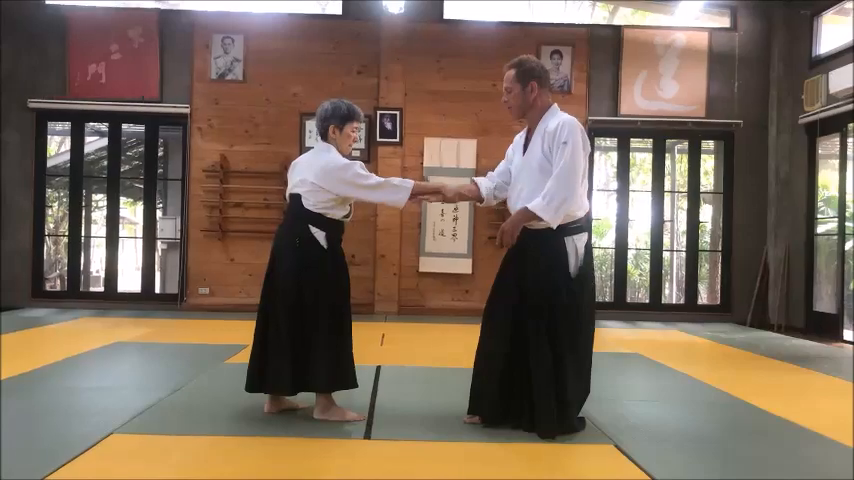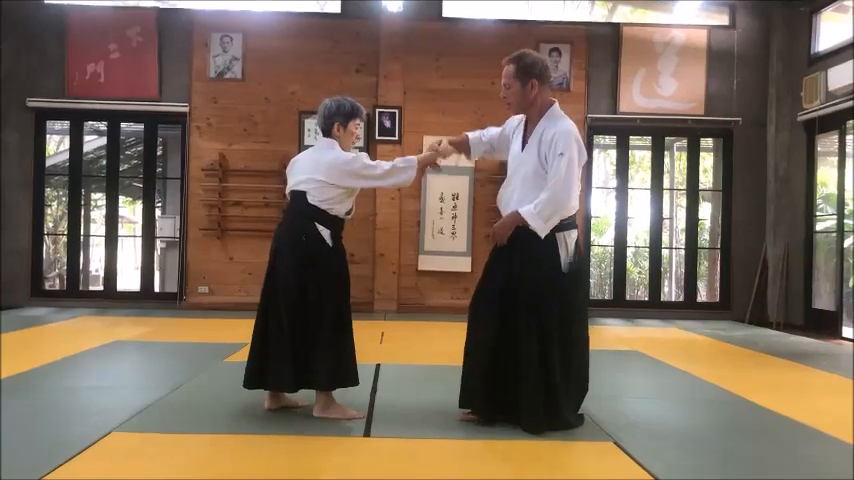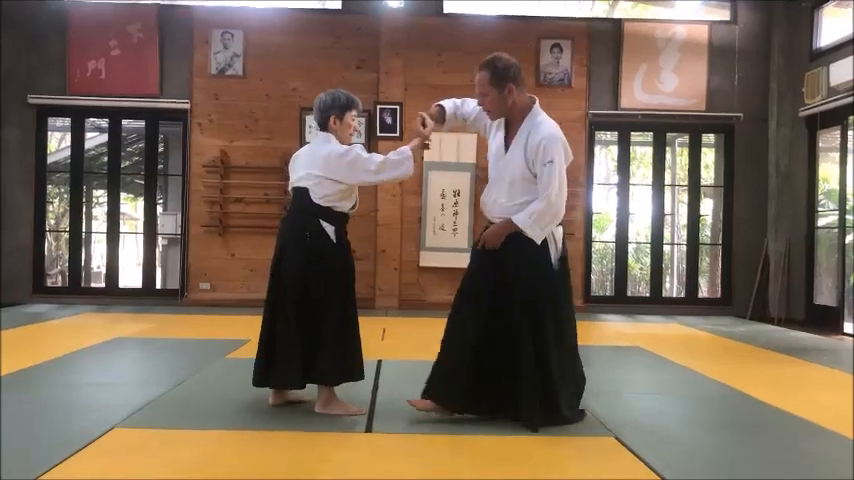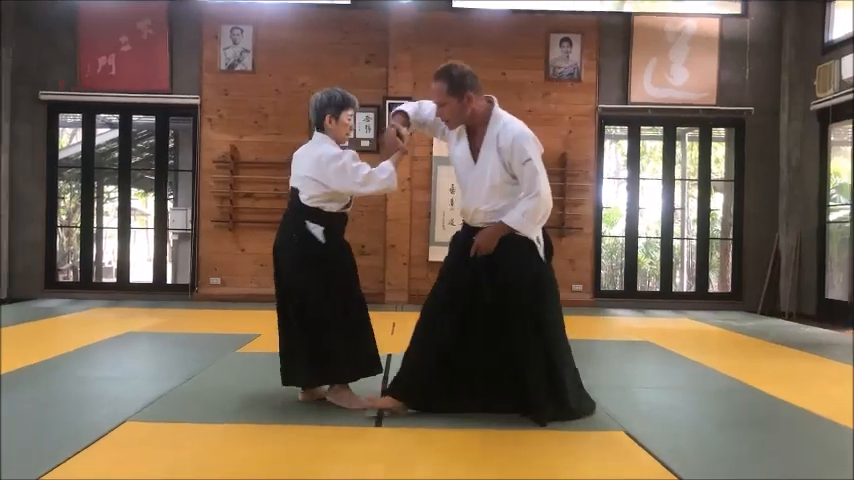
dt=0.2s
person 1, frame 1
left shoulder: (565, 128)
right shoulder: (522, 139)
left elbow: (562, 193)
right elbow: (495, 184)
left wrist: (518, 219)
right wrist: (453, 193)
left hip: (560, 247)
right hip: (529, 244)
left knee: (555, 335)
right knee: (504, 324)
left ankle: (557, 416)
right ankle: (498, 407)
person 1, frame 2
left shoulder: (562, 132)
right shoulder: (520, 125)
left elbow: (558, 197)
right elbow: (485, 140)
left wrist: (511, 220)
right wrist: (449, 144)
left hip: (550, 245)
right hip: (518, 241)
left knee: (548, 333)
right knee: (489, 317)
left ankle: (554, 411)
right ankle: (489, 403)
person 1, frame 3
left shoulder: (546, 136)
right shoulder: (496, 119)
left elbow: (551, 205)
right elbow: (458, 109)
left wrist: (505, 228)
right wrist: (433, 115)
left hip: (534, 246)
right hip: (498, 237)
left knee: (539, 331)
right knee: (470, 316)
left ankle: (553, 407)
right ankle: (448, 394)
person 1, frame 4
left shoulder: (514, 136)
right shoulder: (453, 122)
left elbow: (539, 199)
right elbow: (414, 110)
left wrist: (497, 232)
right wrist: (401, 121)
left hip: (516, 244)
right hip: (472, 236)
left knee: (533, 328)
right knee: (442, 312)
left ankle: (560, 403)
right ankle: (407, 391)
person 2, frame 1
left shoulder: (302, 162)
right shoulder: (338, 167)
right elbow: (383, 188)
right wrist: (434, 188)
left hip: (292, 242)
right hip: (315, 247)
left knee: (287, 319)
right knee: (325, 323)
left ankle: (275, 395)
right ankle: (324, 402)
person 2, frame 2
left shoulder: (302, 160)
right shoulder: (342, 162)
right elbow: (389, 172)
right wrist: (431, 156)
left hip: (291, 238)
right hip: (317, 244)
left knee: (286, 315)
right knee: (326, 320)
left ankle: (275, 392)
right ankle: (324, 400)
person 2, frame 3
left shoulder: (303, 154)
right shoulder: (340, 155)
right elbow: (384, 166)
right wrist: (419, 141)
left hip: (296, 234)
right hip: (320, 239)
left knee: (291, 312)
right knee: (330, 315)
left ankle: (280, 388)
right ankle: (326, 396)
person 2, frame 4
left shoulder: (305, 153)
right shoulder: (333, 157)
right elbow: (372, 180)
right wrist: (397, 153)
left hip: (294, 236)
right hip: (316, 241)
left knee: (303, 312)
right knee: (337, 312)
left ankle: (310, 384)
right ankle: (338, 386)
